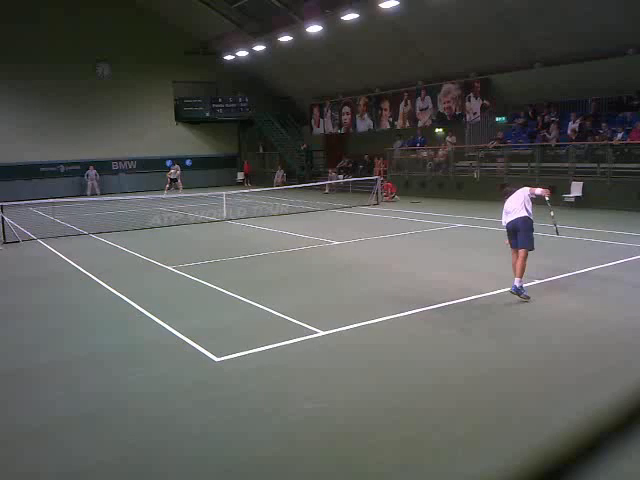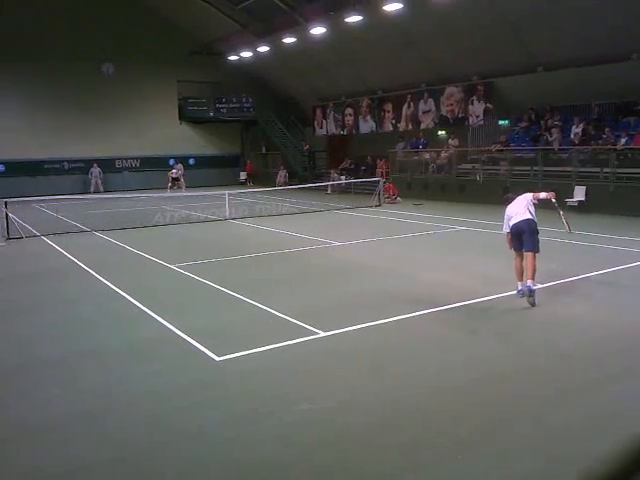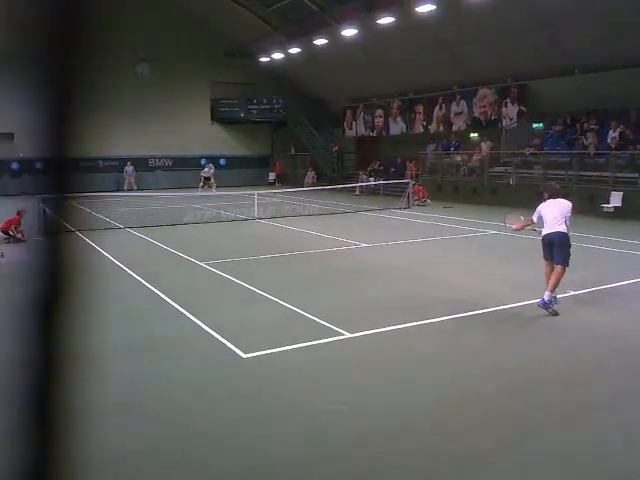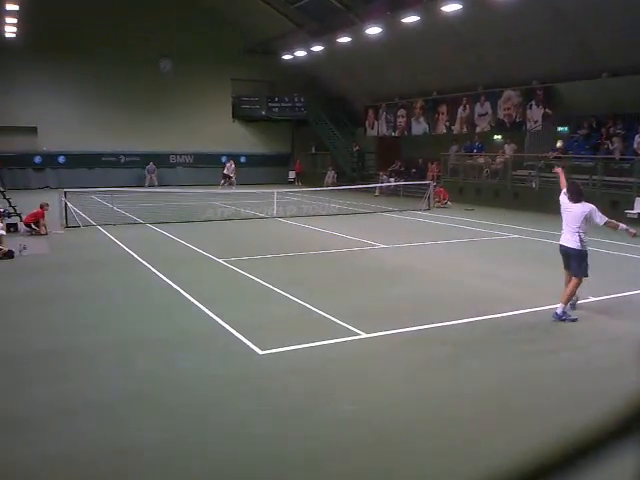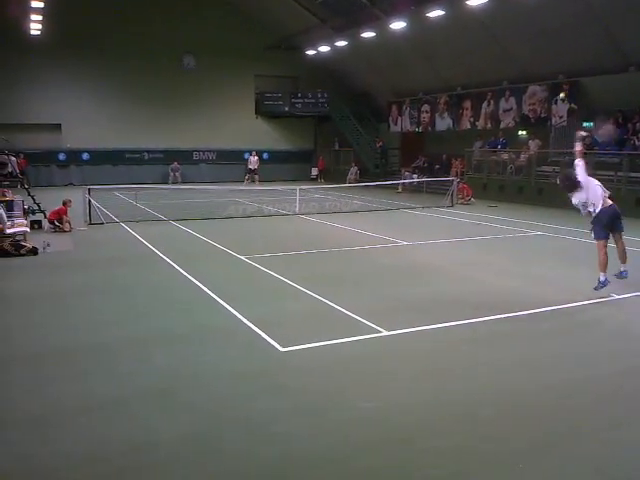
dt=1s
person 1, frame 1
left shoulder: (507, 203)
right shoulder: (523, 191)
right elbow: (533, 190)
left wrist: (509, 240)
right wrist: (542, 192)
left hip: (510, 223)
right hip: (523, 220)
left knee: (515, 253)
right knee: (523, 254)
left ankle: (517, 284)
right ankle: (517, 285)
person 1, frame 2
left shoulder: (508, 210)
right shoulder: (525, 196)
left elbow: (508, 233)
right elbow: (536, 195)
left wrist: (511, 247)
right wrist: (547, 195)
left hip: (514, 226)
right hip: (528, 223)
left knee: (518, 256)
right knee: (530, 256)
left ankle: (520, 288)
right ankle: (530, 286)
person 1, frame 3
left shoulder: (542, 206)
right shoulder: (568, 204)
left elbow: (532, 221)
left wrist: (520, 226)
left hip: (547, 236)
right hip: (561, 235)
left knee: (549, 265)
right knee: (560, 269)
left ankle: (551, 294)
right ankle: (546, 299)
person 1, frame 4
left shoulder: (564, 202)
right shoulder: (588, 208)
left elbow: (564, 187)
right elbow: (608, 223)
left wrist: (560, 173)
right wrist: (628, 230)
left hip: (563, 245)
right hip: (577, 248)
left knee: (569, 275)
right knee: (576, 280)
left ankle: (571, 300)
right ankle: (560, 311)
person 1, frame 5
left shoulder: (576, 200)
right shoulder: (583, 178)
left elbow: (587, 214)
right elbow: (579, 158)
left hip: (601, 216)
right hip: (612, 209)
left knee: (601, 248)
right knee: (619, 241)
left ankle: (603, 279)
right ankle: (623, 270)
